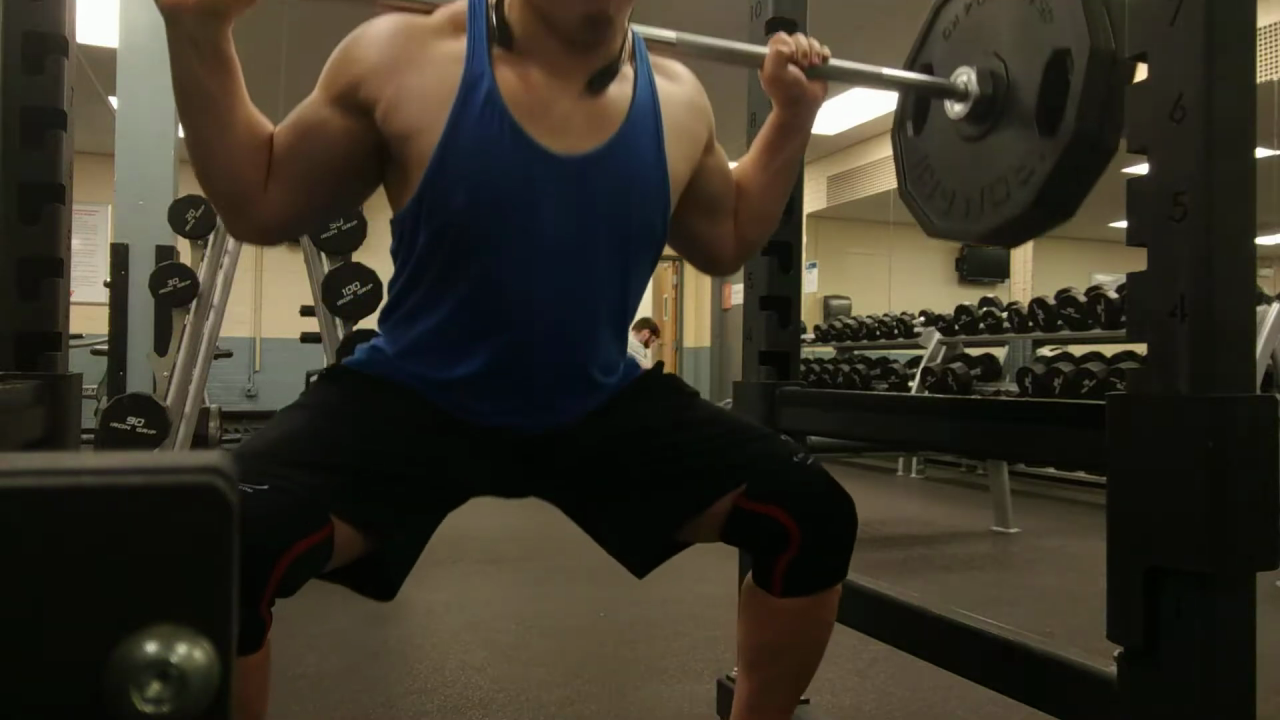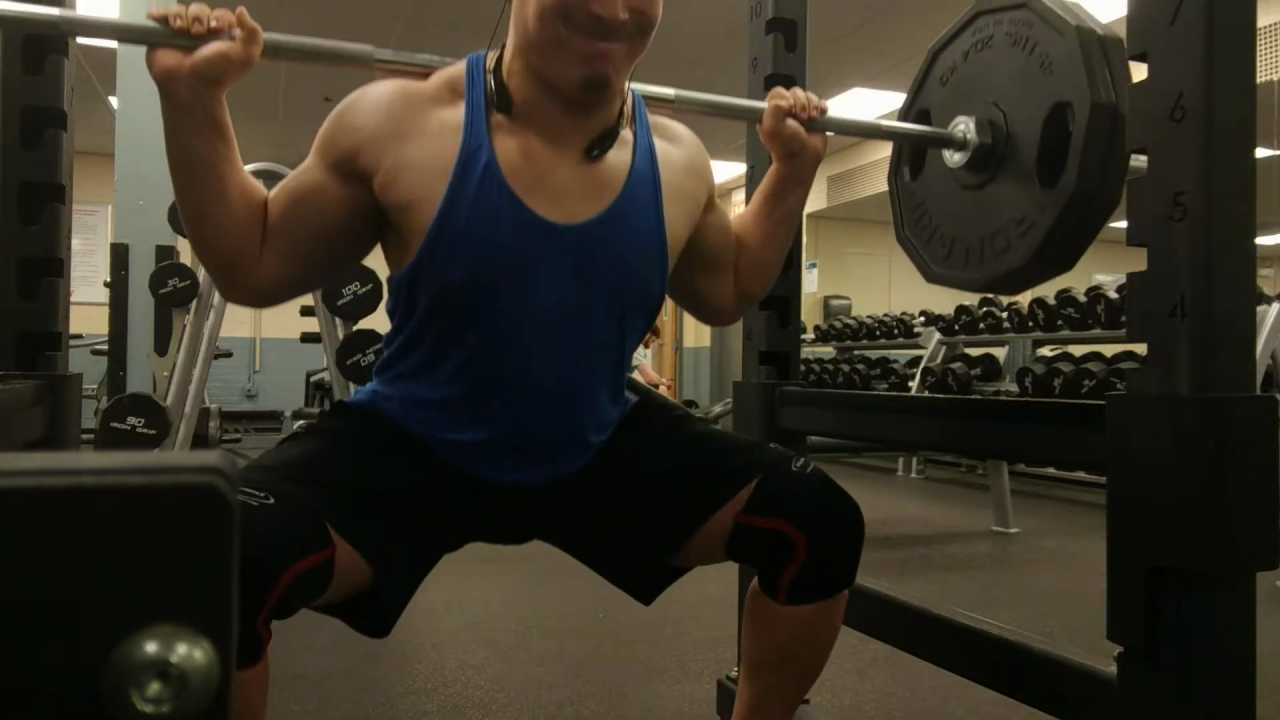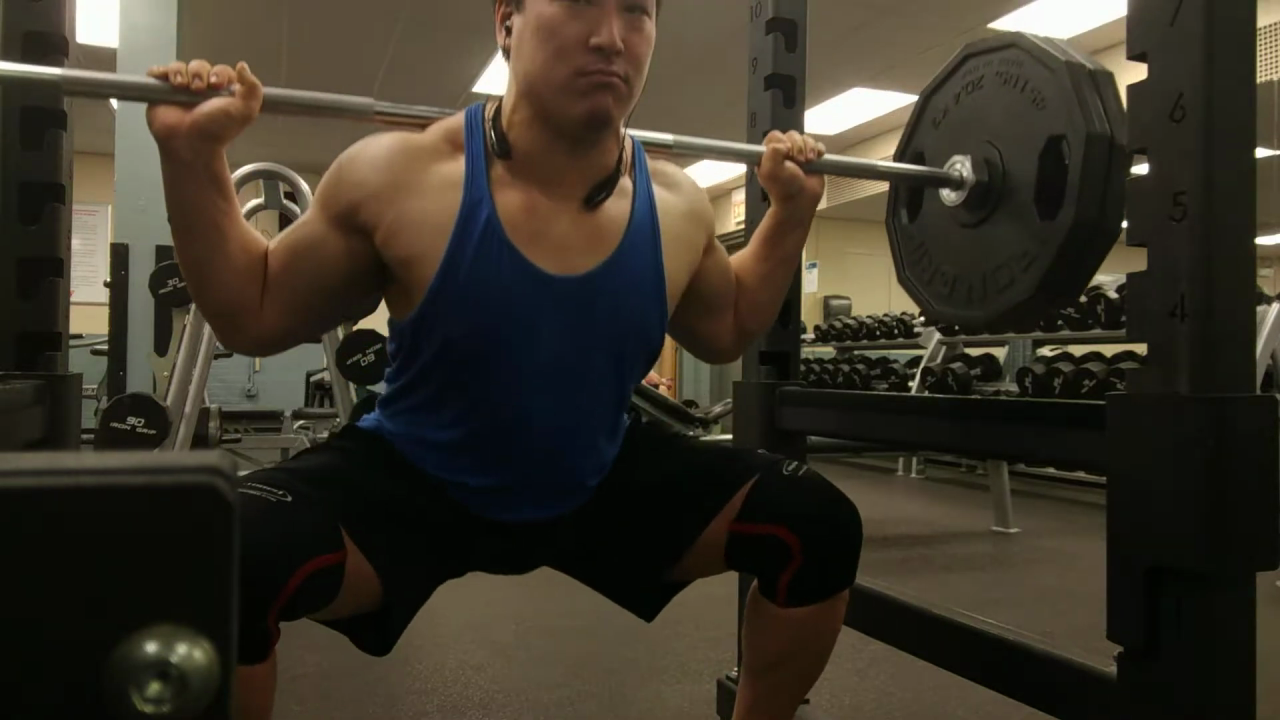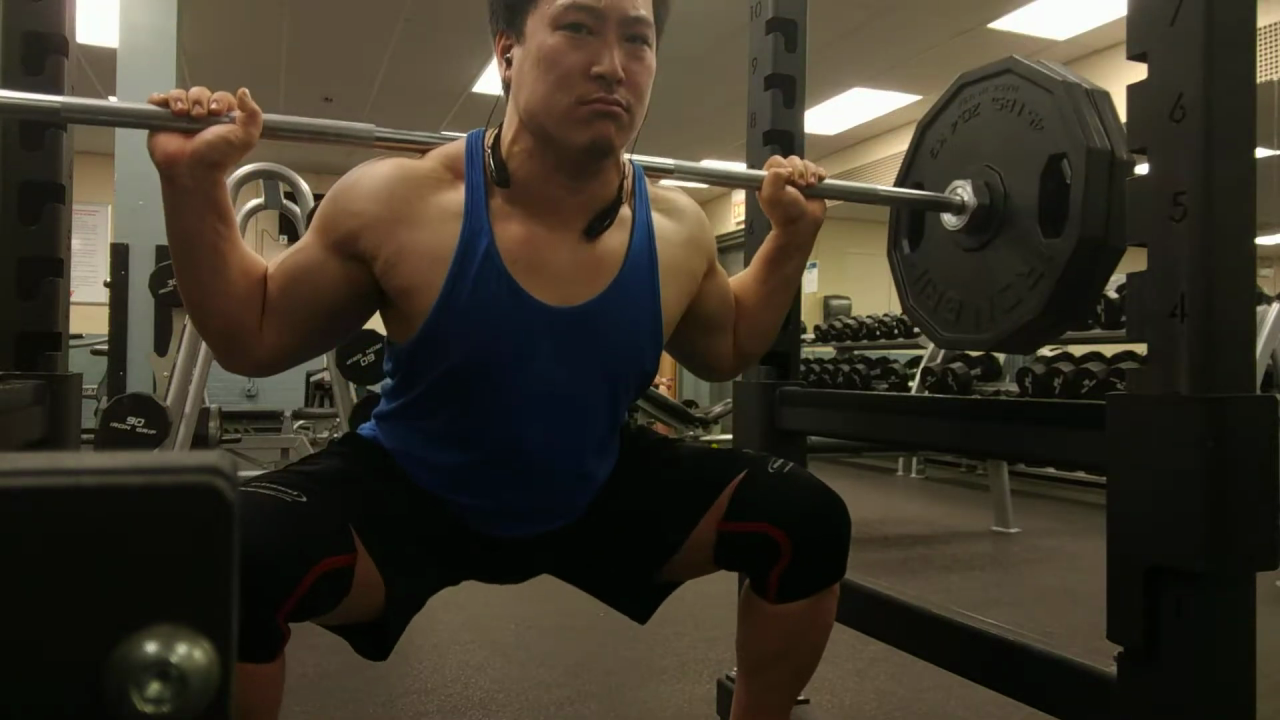
dt=0.4s
person 1, frame 1
left shoulder: (674, 101)
right shoulder: (403, 61)
left elbow: (725, 241)
right elbow: (260, 203)
left wrist: (792, 116)
left hip: (598, 405)
right hip: (410, 399)
left knee: (814, 515)
person 1, frame 2
left shoulder: (675, 161)
right shoulder: (400, 124)
left elbow: (725, 291)
right elbow: (255, 267)
left wrist: (792, 170)
right wrist: (193, 103)
left hip: (596, 449)
right hip: (406, 446)
left knee: (821, 524)
person 1, frame 3
left shoulder: (675, 207)
right shoulder: (399, 178)
left elbow: (724, 330)
right elbow: (257, 316)
left wrist: (791, 213)
right wrist: (193, 158)
left hip: (596, 485)
right hip: (410, 482)
left knee: (819, 525)
right knee: (230, 560)
person 1, frame 4
left shoulder: (676, 233)
right shoulder: (399, 204)
left elbow: (726, 348)
right elbow: (255, 338)
left wrist: (792, 235)
right wrist: (193, 182)
left hip: (590, 494)
right hip: (410, 494)
left knee: (806, 521)
right knee: (242, 556)
